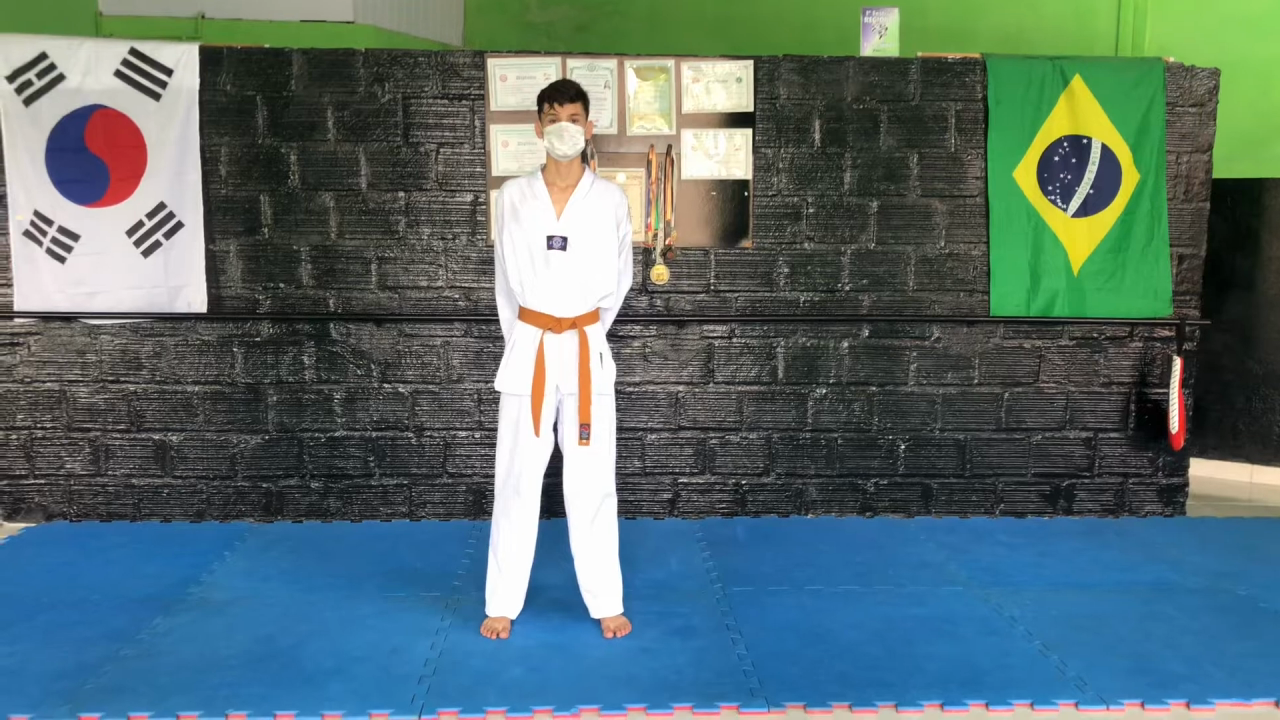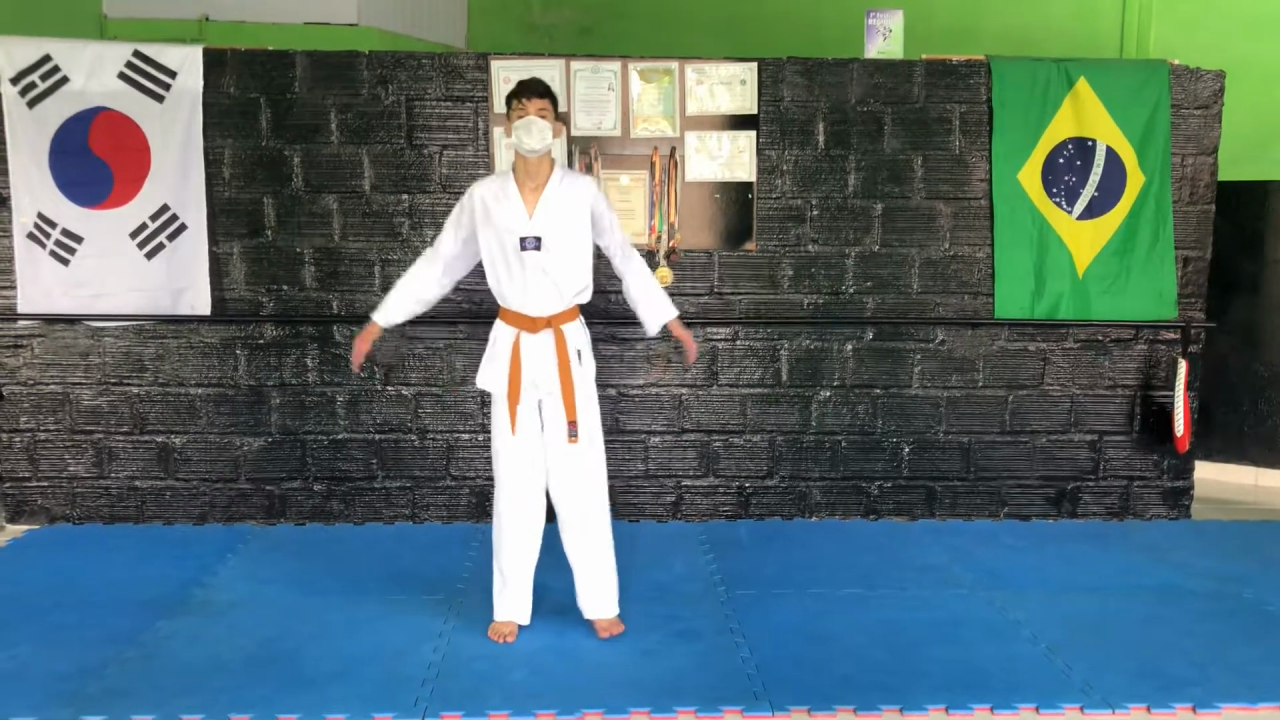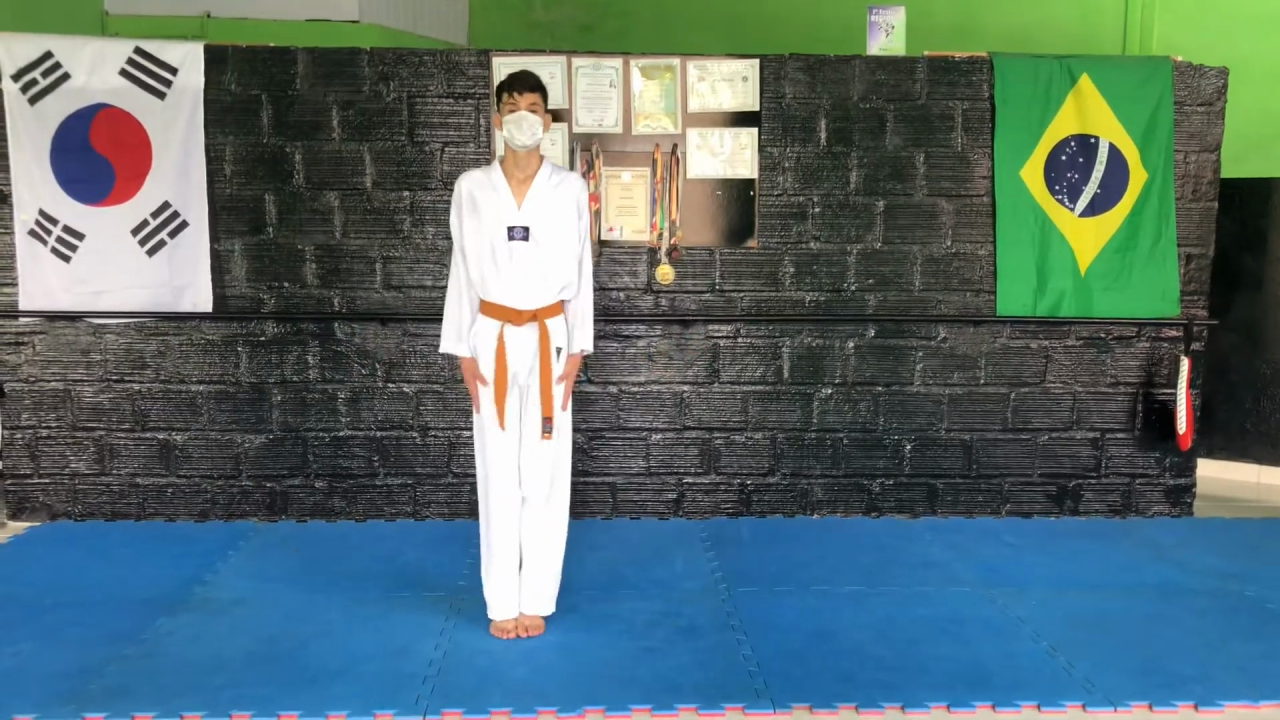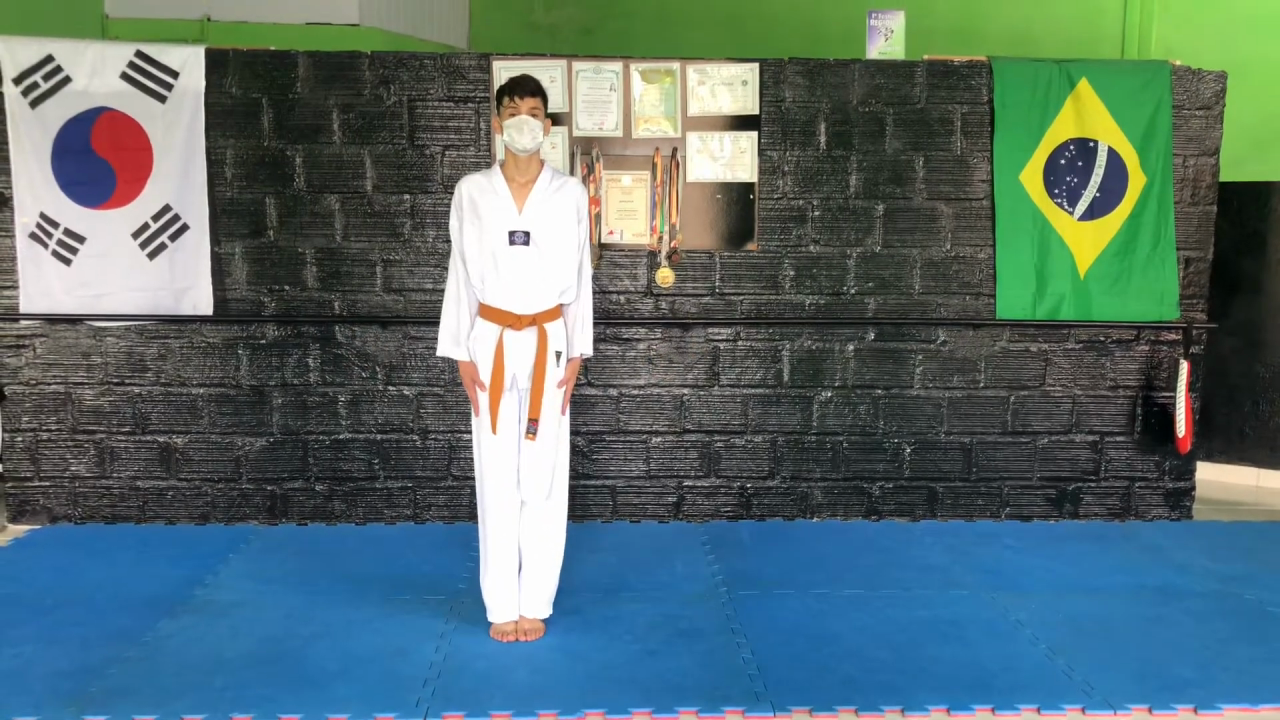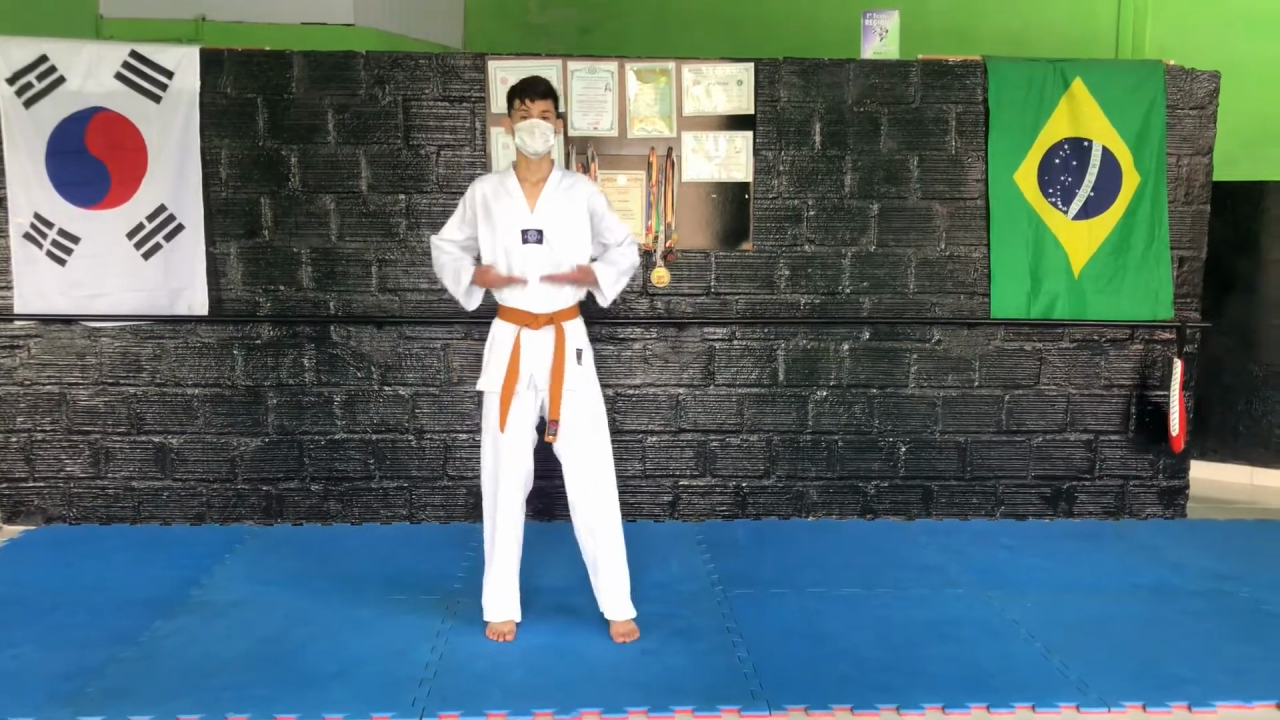
dt=0.7s
person 1, frame 1
left shoulder: (610, 199)
right shoulder: (513, 197)
left elbow: (619, 279)
right elbow: (505, 281)
left wrist: (583, 333)
right wrist: (525, 340)
left hip: (586, 349)
right hip: (529, 348)
left knee: (591, 481)
right knee: (516, 480)
left ankle: (605, 602)
right ankle: (502, 603)
person 1, frame 2
left shoulder: (583, 193)
right shoulder: (483, 196)
left elbow: (624, 256)
right elbow: (439, 261)
left wrist: (666, 319)
right wrist: (381, 321)
left hip: (566, 345)
right hip: (511, 346)
left knee: (580, 479)
right knee: (514, 483)
left ankle: (601, 604)
right ankle: (510, 606)
person 1, frame 3
left shoulder: (570, 188)
right shoulder: (471, 187)
left elbow: (581, 273)
right elbow: (463, 273)
left wrist: (578, 350)
right wrist: (463, 352)
left hip: (550, 341)
right hip: (492, 339)
left knee: (545, 477)
right knee: (498, 475)
left ankle: (535, 601)
right ankle: (502, 603)
person 1, frame 4
left shoulder: (570, 193)
right shoulder: (472, 191)
left elbow: (580, 278)
right elbow: (461, 276)
left wrist: (577, 354)
right wrist: (462, 354)
left hip: (548, 344)
right hip: (491, 343)
left knee: (544, 479)
right knee: (497, 477)
left ankle: (535, 603)
right ankle: (502, 605)
person 1, frame 5
left shoulder: (582, 191)
right shoulder: (484, 191)
left elbow: (626, 250)
right elbow: (444, 250)
left wrist: (594, 276)
right wrist: (475, 277)
left hip: (566, 341)
right hip: (510, 343)
left knee: (591, 477)
right knee: (504, 479)
left ankle: (617, 604)
right ankle: (501, 605)
